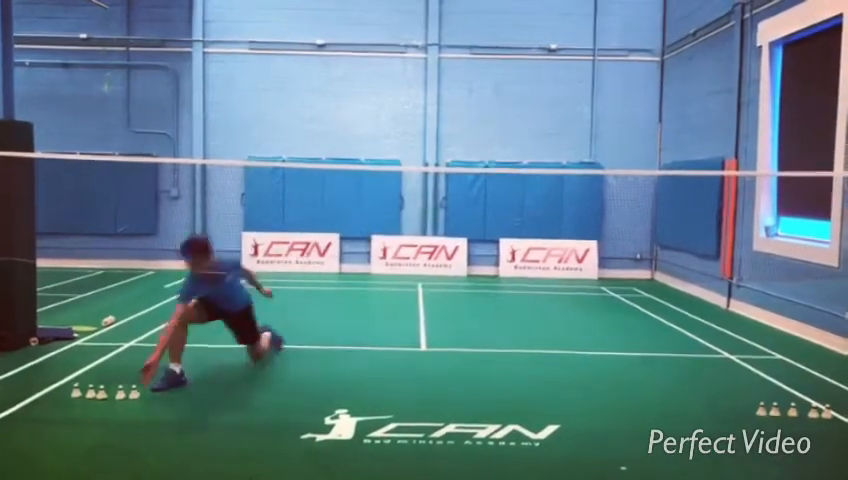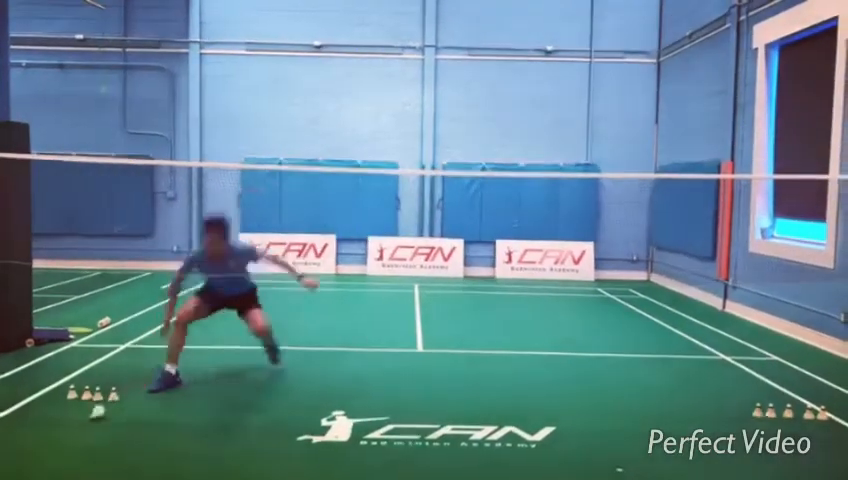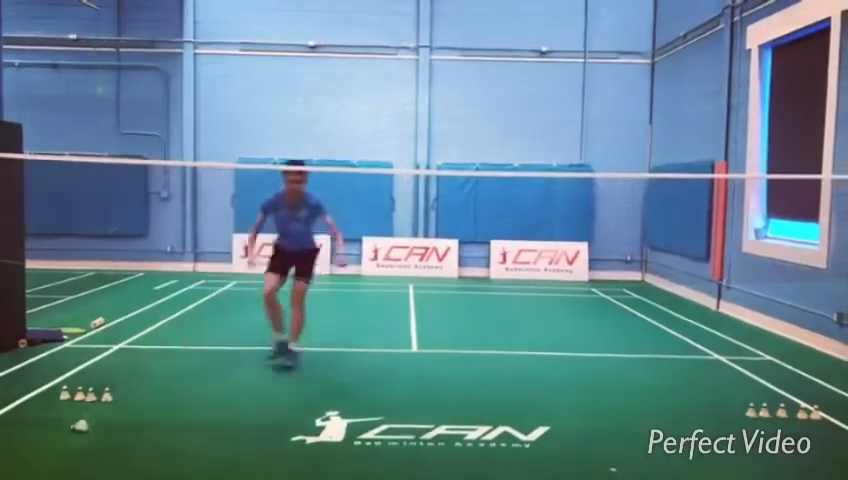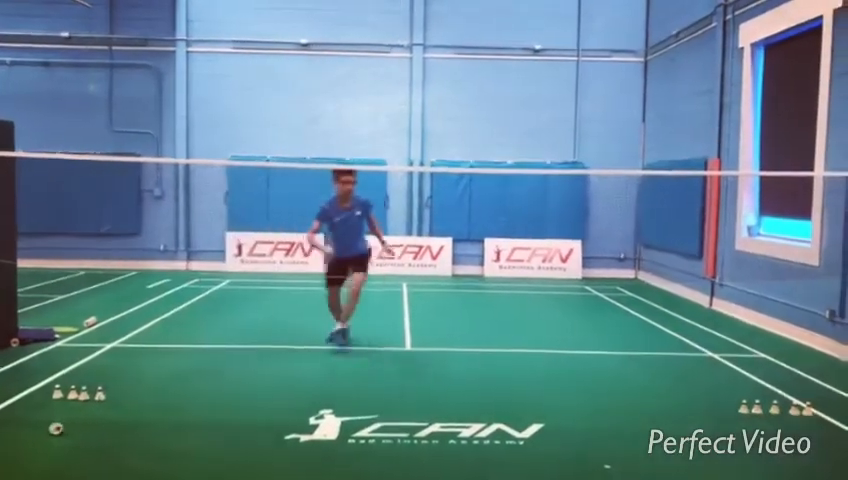
dt=0.3s
person 1, frame 1
left shoulder: (230, 265)
right shoulder: (191, 282)
left elbow: (246, 274)
right elbow: (174, 322)
left wrist: (261, 288)
left hip: (239, 308)
right hip: (213, 305)
left knee: (258, 355)
right knee: (181, 318)
left ankle: (267, 336)
right ankle: (175, 370)
person 1, frame 2
left shoulder: (242, 252)
right shoulder: (197, 257)
left elbow: (275, 259)
right elbow: (177, 282)
left wrist: (300, 277)
right wrist: (168, 317)
left hip: (243, 294)
right hip: (214, 293)
left knee: (261, 329)
right knee: (182, 317)
left ankle: (270, 346)
right ankle: (170, 371)
person 1, frame 3
left shoulder: (313, 203)
right shoulder: (273, 202)
left elbow: (332, 228)
right elbow: (256, 227)
left wrist: (339, 250)
right wrist: (251, 251)
left hip: (305, 252)
right hip: (282, 250)
left knee: (297, 297)
right knee: (268, 292)
left ankle: (293, 349)
right ankle: (280, 339)
person 1, frame 4
left shoulder: (363, 204)
right shoulder: (327, 208)
left elbow: (371, 223)
right elbow: (311, 235)
left wrist: (383, 242)
right wrist: (323, 248)
left hip: (359, 254)
right hip: (337, 256)
left knee: (355, 286)
right knee: (332, 300)
left ankle: (340, 328)
right ankle: (340, 325)
